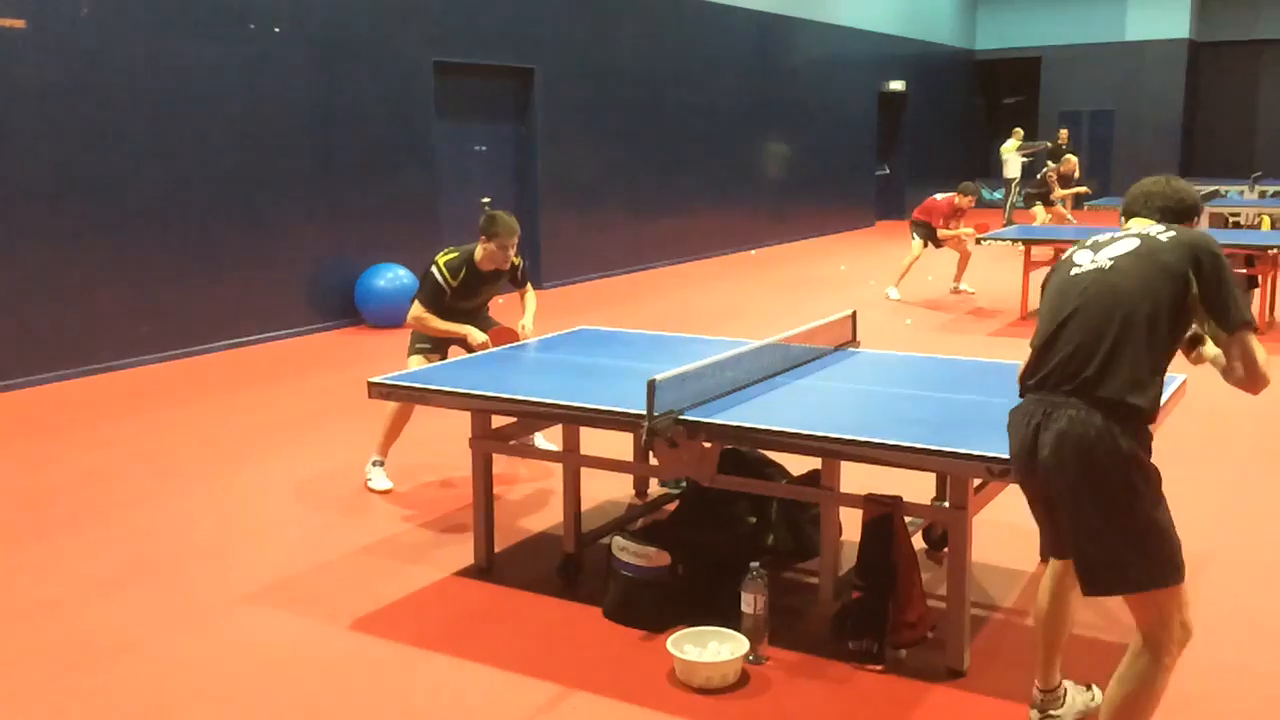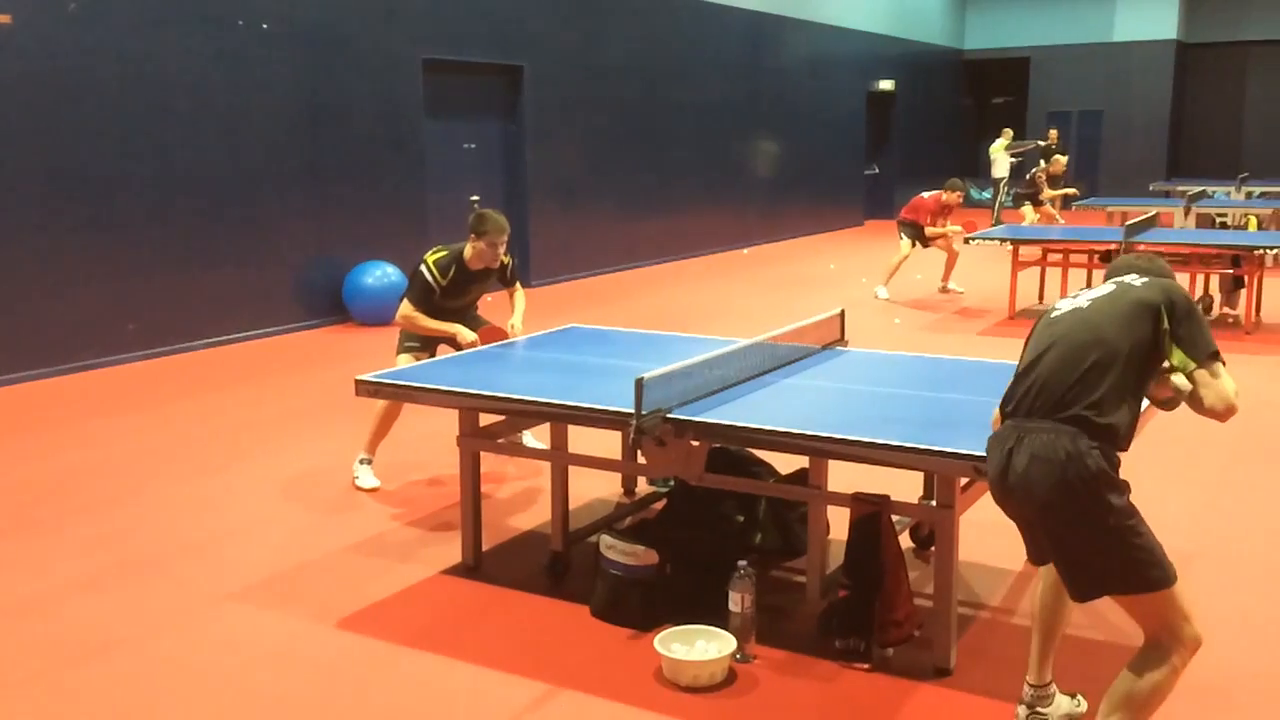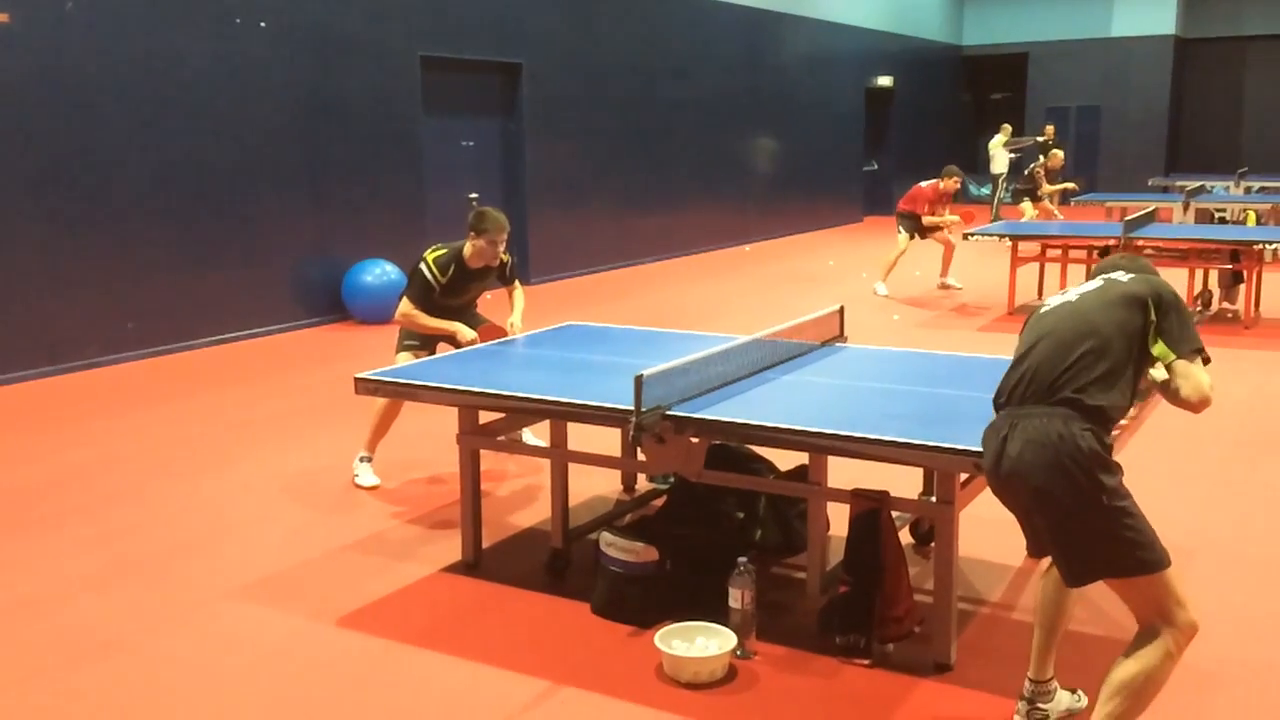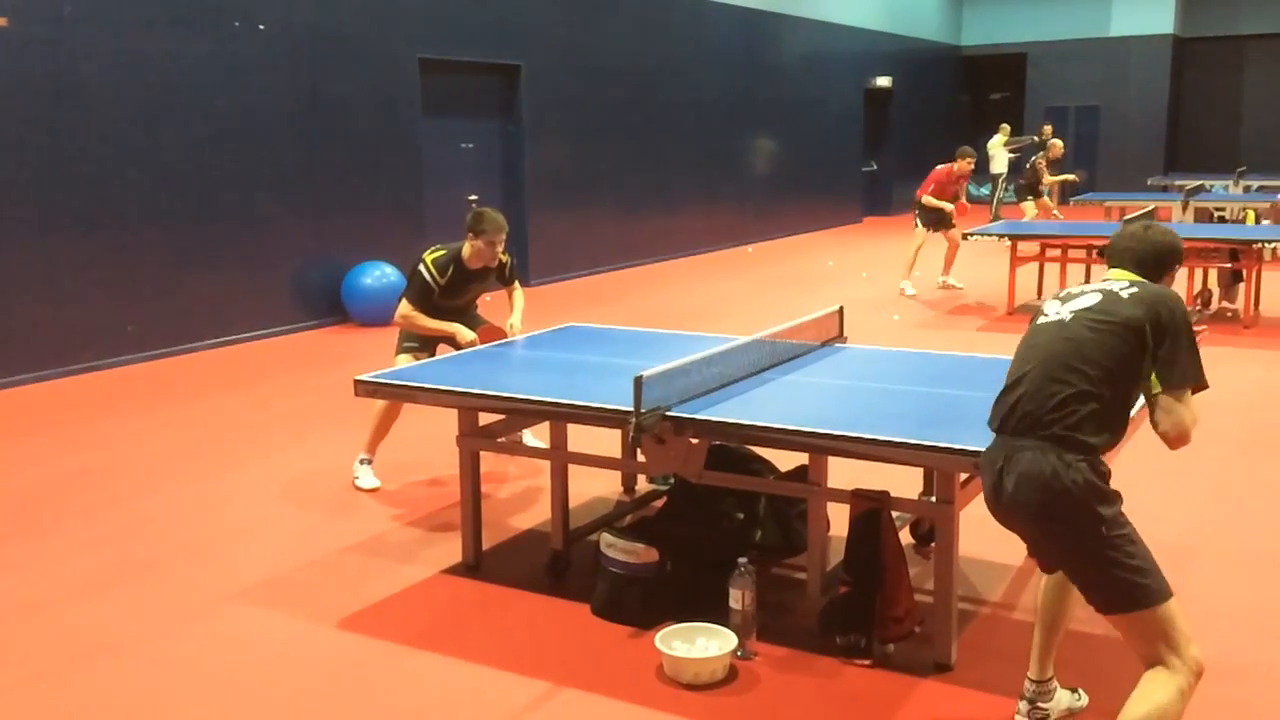
dt=0.4s
person 1, frame 1
left shoulder: (1075, 254)
right shoulder: (1194, 247)
right elbow: (1253, 376)
right wrist: (1205, 349)
left hip: (1031, 427)
right hip: (1100, 439)
left knee: (1065, 560)
right knee: (1166, 631)
person 1, frame 2
left shoulder: (1065, 304)
right shoulder: (1166, 294)
right elbow: (1221, 402)
right wrist: (1173, 383)
left hip: (1006, 457)
right hip: (1069, 464)
left knee: (1064, 555)
right knee: (1175, 638)
person 1, frame 3
left shoulder: (1055, 303)
right shoulder: (1152, 290)
right elbow: (1196, 394)
right wrist: (1154, 375)
left hip: (1002, 446)
right hip: (1062, 450)
left knee: (1068, 551)
right knee: (1171, 626)
person 1, frame 4
left shoulder: (1063, 300)
right shoulder: (1162, 304)
right elbow: (1176, 431)
right wrist: (1154, 379)
left hip: (1001, 469)
right hip: (1059, 478)
left knee: (1065, 558)
right knee: (1178, 664)
person 2, frame 1
left shoulder: (511, 262)
right shoulder: (449, 266)
left elbow: (527, 291)
right elbow: (415, 317)
left wrist: (527, 318)
right wrist: (465, 332)
left hip: (475, 318)
right hip: (434, 323)
right ankle: (377, 462)
person 2, frame 2
left shoulder: (501, 261)
right shoulder: (438, 265)
left elbow: (516, 290)
right elbow: (404, 316)
left wrist: (517, 317)
right wrist: (454, 331)
left hip: (465, 317)
right hip: (423, 322)
left ankle: (516, 431)
right ankle: (365, 460)
person 2, frame 3
left shoulder: (500, 259)
right shoulder: (438, 263)
left elbow: (515, 288)
right elbow: (403, 314)
left wrist: (516, 315)
right wrist: (454, 329)
left hip: (463, 315)
right hip: (422, 320)
left ankle: (515, 429)
right ankle: (364, 458)
person 2, frame 4
left shoulder: (500, 261)
right shoulder: (436, 265)
left elbow: (515, 289)
right elbow: (403, 316)
left wrist: (515, 317)
right wrist: (453, 330)
left hip: (464, 317)
right hip: (422, 322)
left ankle: (515, 430)
right ankle: (365, 460)
